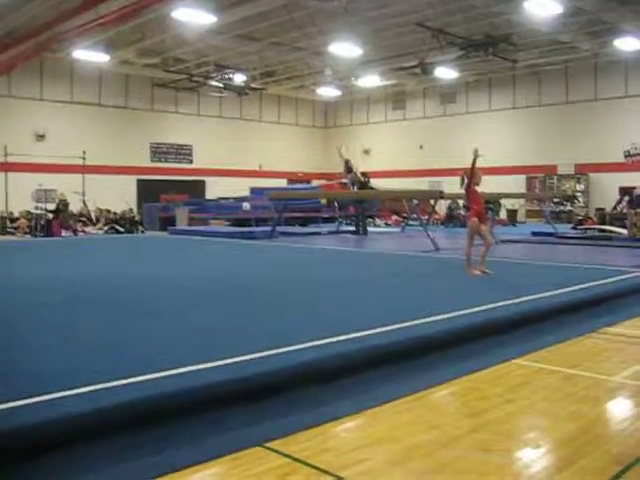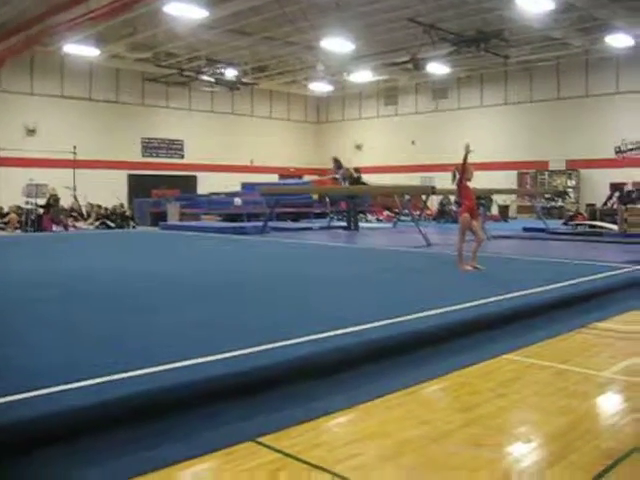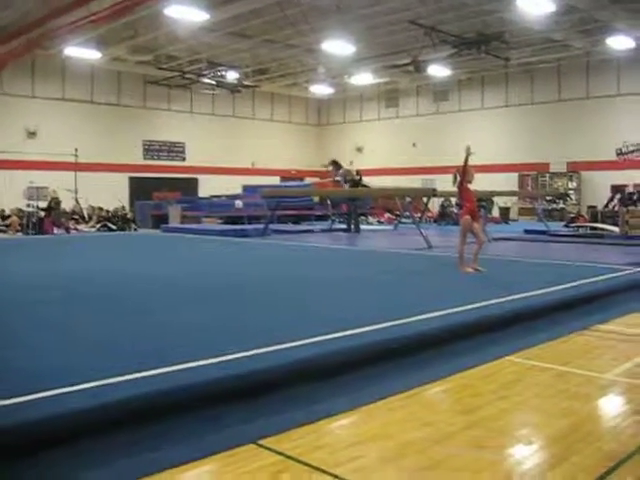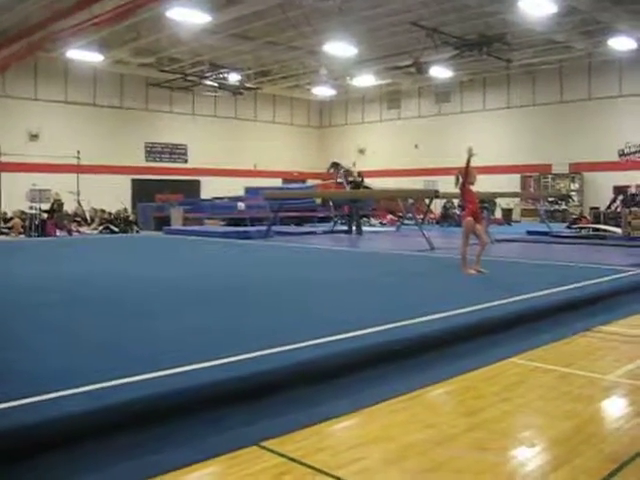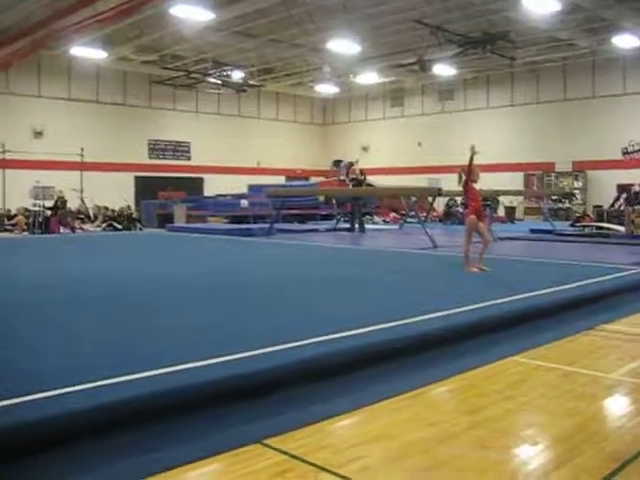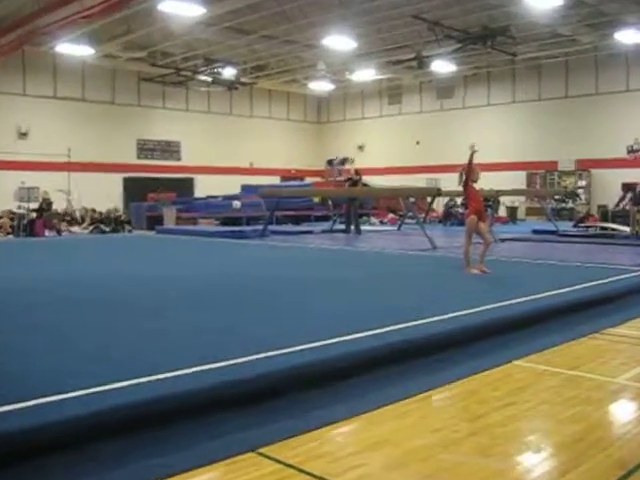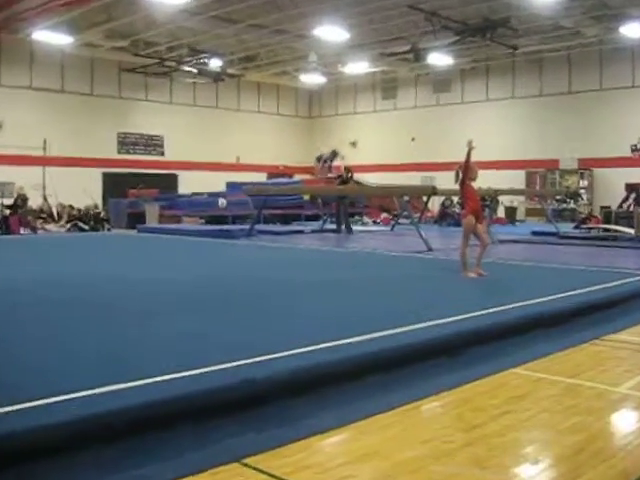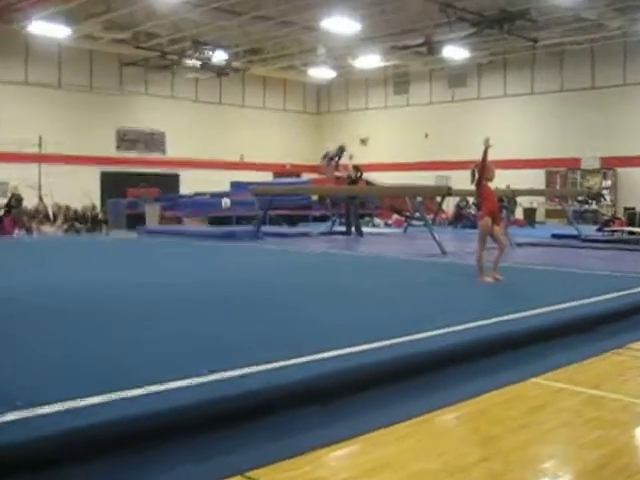
dt=0.1s
person 1, frame 1
left shoulder: (476, 191)
right shoulder: (468, 188)
left elbow: (482, 207)
right elbow: (471, 171)
left wrist: (486, 221)
right wrist: (474, 158)
left hip: (479, 218)
right hip: (473, 218)
left knee: (489, 242)
right knee: (470, 244)
left ankle: (481, 266)
right ankle: (470, 268)
person 1, frame 2
left shoulder: (467, 187)
right shoulder: (460, 184)
left elbow: (473, 203)
right elbow: (462, 167)
left wrist: (477, 217)
right wrist: (466, 153)
left hip: (471, 214)
right hip: (464, 213)
left knee: (480, 238)
right knee: (462, 239)
left ankle: (472, 261)
right ankle: (461, 264)
person 1, frame 3
left shoulder: (468, 189)
right shoulder: (461, 186)
left elbow: (474, 205)
right elbow: (463, 170)
left wrist: (479, 219)
right wrist: (467, 156)
left hip: (472, 216)
right hip: (465, 215)
left knee: (481, 240)
right knee: (463, 242)
left ankle: (473, 263)
right ankle: (462, 266)
person 1, frame 4
left shoulder: (470, 190)
right shoulder: (463, 187)
left elbow: (476, 207)
right elbow: (466, 170)
left wrist: (481, 220)
right wrist: (469, 157)
left hip: (474, 218)
right hip: (468, 217)
left knee: (484, 241)
right knee: (465, 243)
left ankle: (476, 265)
right ankle: (465, 267)
person 1, frame 5
left shoulder: (473, 188)
right shoulder: (466, 186)
left elbow: (479, 205)
right elbow: (469, 168)
left wrist: (484, 218)
right wrist: (472, 155)
left hip: (477, 216)
right hip: (471, 215)
left knee: (487, 239)
right knee: (468, 241)
left ankle: (479, 263)
right ankle: (468, 265)
person 1, frame 6
left shoulder: (474, 188)
right shoulder: (466, 185)
left elbow: (480, 205)
right elbow: (468, 168)
left wrist: (485, 219)
right wrist: (472, 154)
left hip: (478, 216)
right hip: (471, 216)
left knee: (488, 240)
right knee: (468, 243)
left ankle: (480, 265)
right ankle: (468, 267)
person 1, frame 7
left shoulder: (471, 187)
right shoulder: (463, 184)
left elbow: (477, 205)
right elbow: (465, 166)
left wrist: (482, 220)
right wrist: (469, 150)
left hip: (475, 217)
right hip: (468, 216)
left knee: (485, 242)
right knee: (465, 244)
left ankle: (477, 268)
right ankle: (465, 270)
person 1, frame 8
left shoulder: (488, 188)
right shoulder: (480, 184)
left elbow: (494, 206)
right elbow: (482, 165)
left wrist: (499, 222)
right wrist: (486, 149)
left hip: (492, 219)
right hip: (485, 218)
left knee: (502, 245)
right knee: (481, 248)
left ankle: (493, 272)
right ankle: (481, 275)
